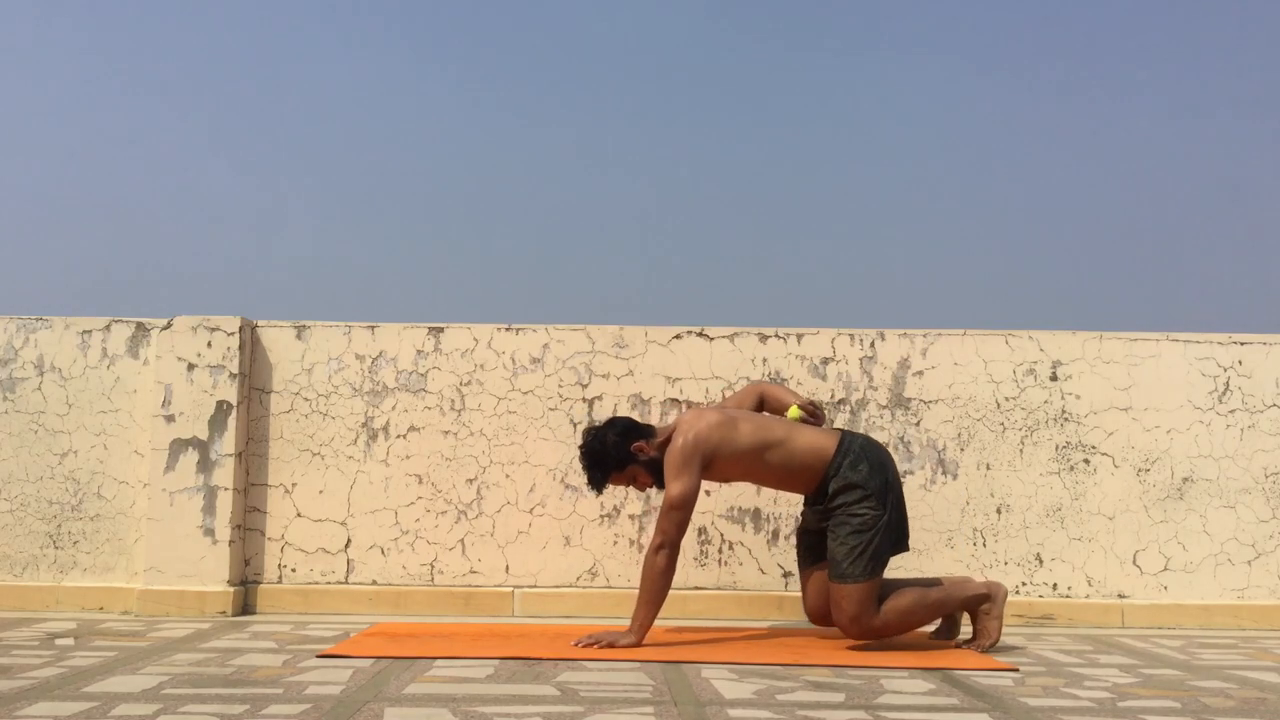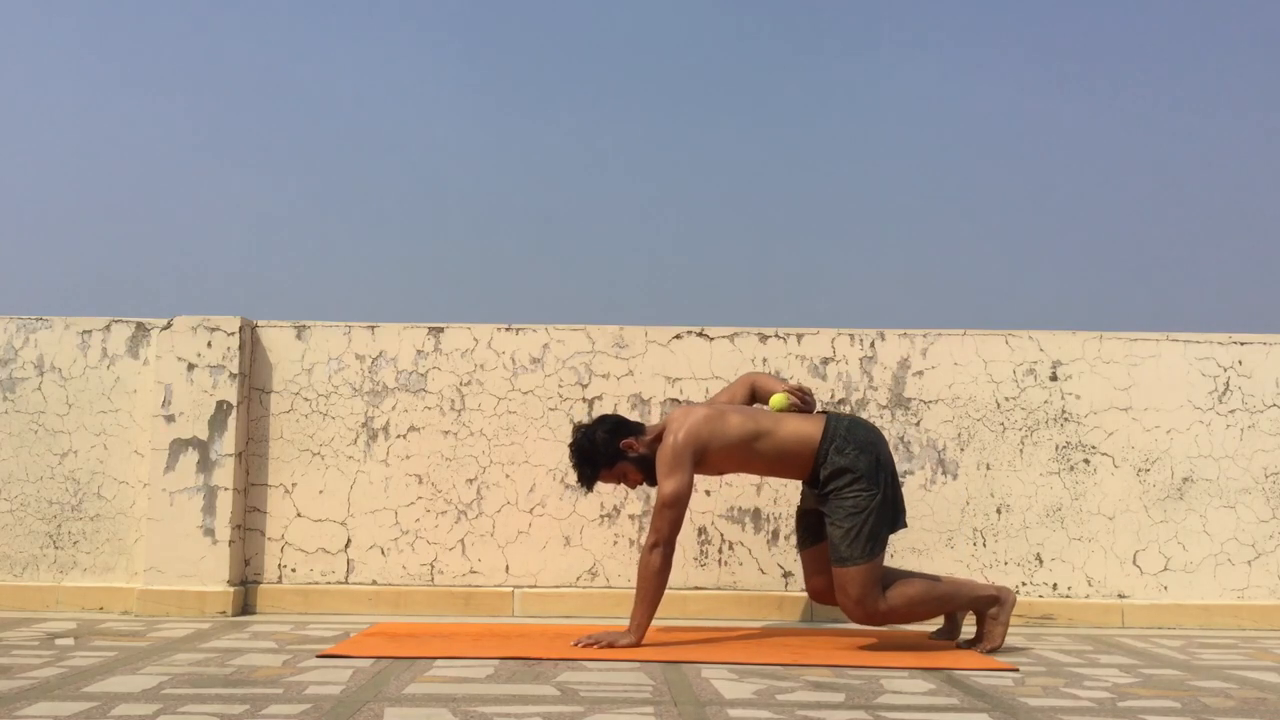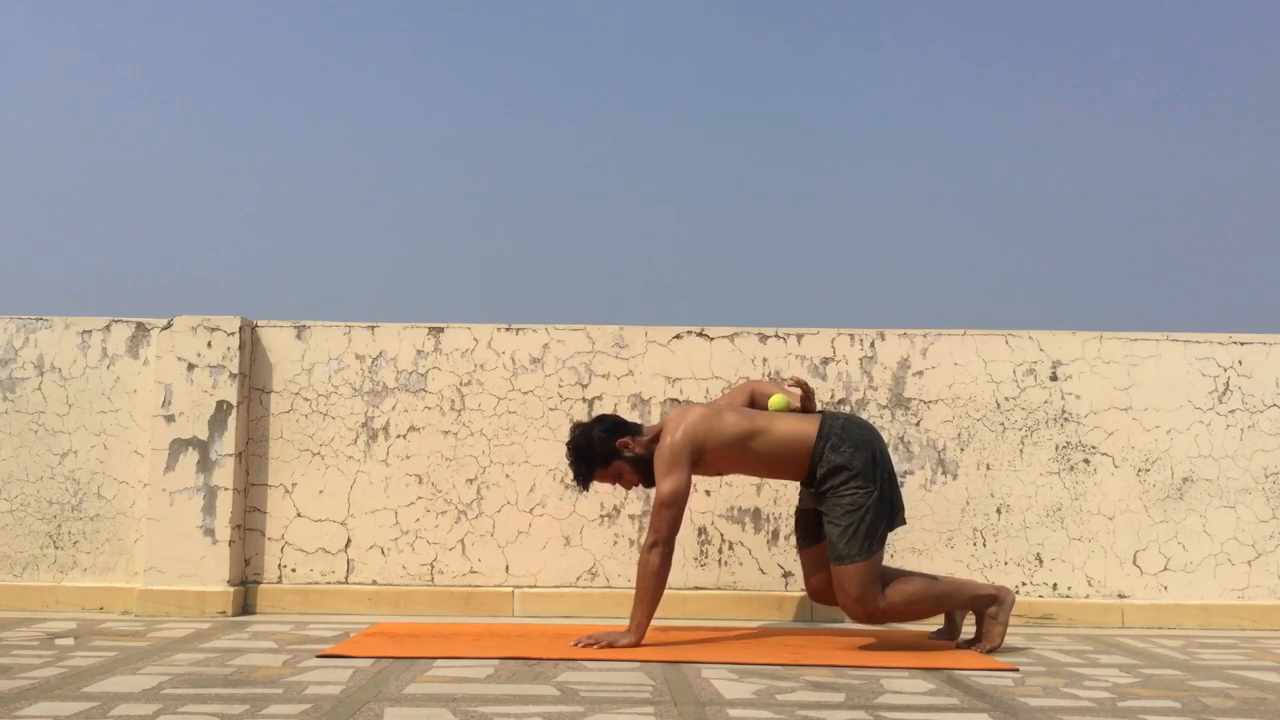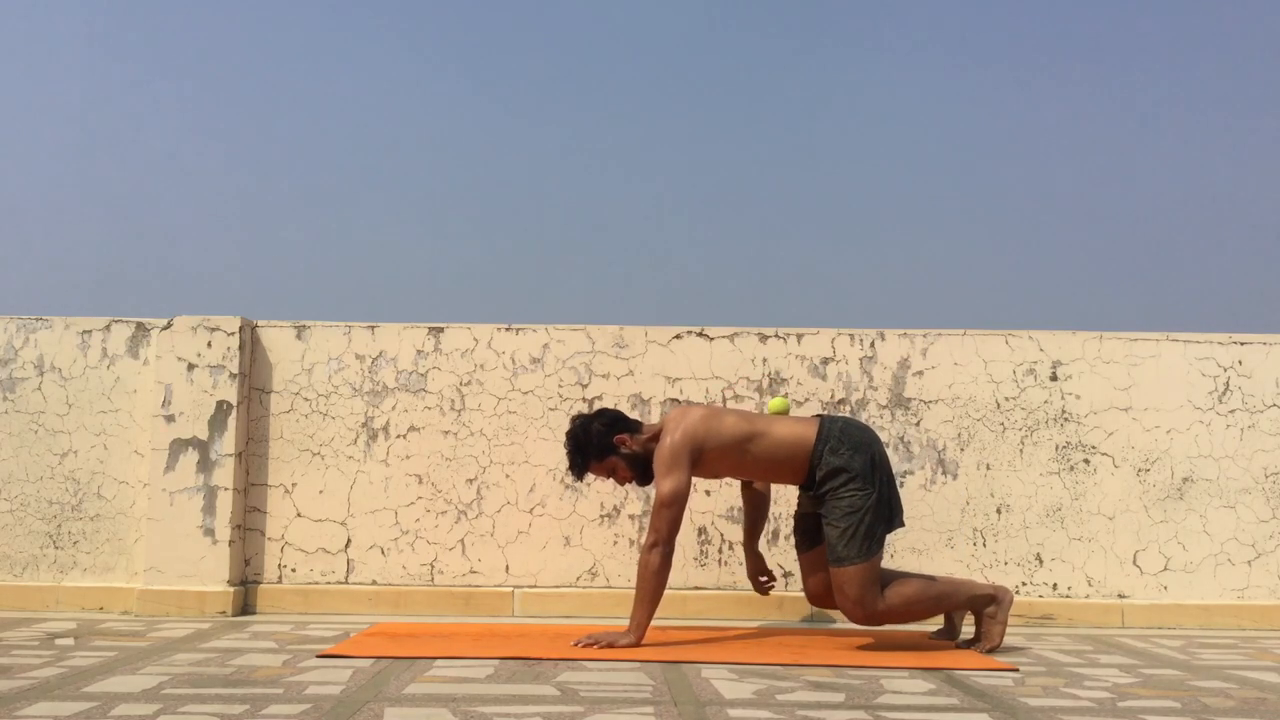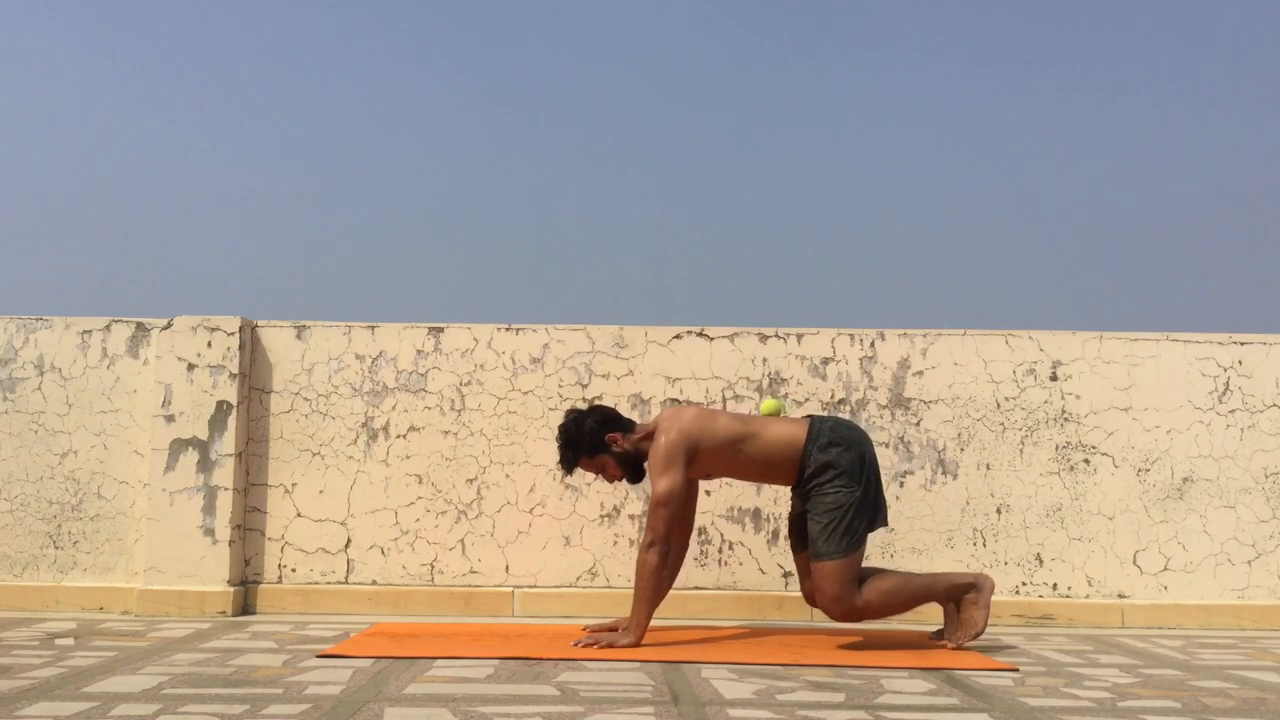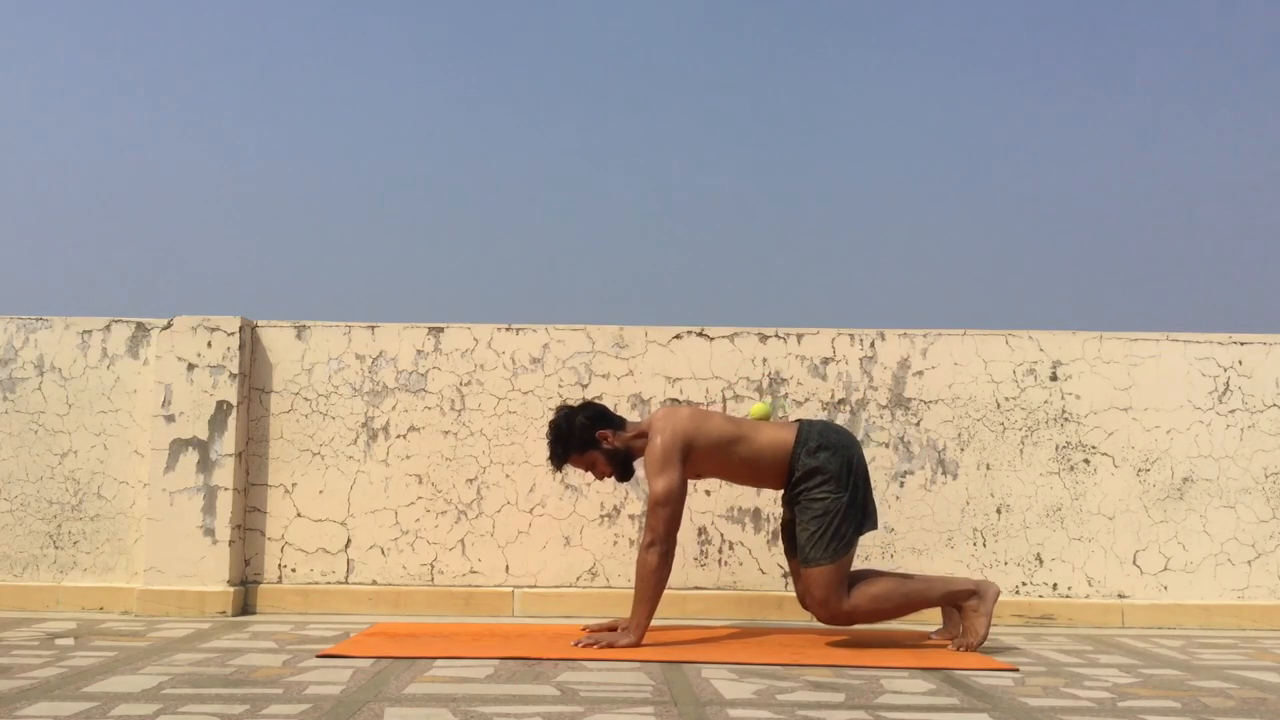
dt=0.4s
person 1, frame 1
left shoulder: (683, 445)
right shoulder: (698, 427)
left elbow: (664, 546)
right elbow: (758, 390)
left wrist: (635, 633)
right wrist: (800, 408)
left hip: (858, 474)
right hip: (830, 485)
left knee: (859, 622)
right knee: (822, 610)
left ankle: (977, 594)
right ankle: (948, 590)
person 1, frame 2
left shoulder: (675, 443)
right shoulder: (692, 424)
left elbow: (658, 545)
right elbow: (749, 381)
left wrist: (633, 633)
right wrist: (786, 392)
left hip: (850, 456)
right hip: (830, 463)
left knee: (865, 607)
right knee: (825, 589)
left ankle: (988, 597)
right ankle: (952, 594)
person 1, frame 3
left shoulder: (673, 443)
right shoulder: (690, 427)
left elbow: (658, 544)
right elbow: (750, 389)
left wrist: (634, 632)
right wrist: (798, 405)
left hip: (847, 455)
right hip: (828, 460)
left knee: (864, 605)
right knee: (824, 590)
left ankle: (986, 596)
right ankle: (951, 594)
person 1, frame 4
left shoulder: (672, 444)
right shoulder: (685, 433)
left elbow: (658, 545)
left wrist: (634, 633)
right wrist: (751, 550)
left hip: (846, 457)
right hip: (826, 465)
left knee: (863, 608)
right knee: (822, 592)
left ankle: (986, 596)
right ankle: (950, 596)
person 1, frame 5
left shoulder: (667, 443)
right shoulder: (678, 445)
left elbow: (654, 543)
right elbow: (677, 540)
left wrist: (634, 632)
right wrist: (639, 613)
left hip: (835, 455)
right hip: (819, 465)
left knee: (841, 603)
right knee: (819, 593)
left ankle: (966, 585)
right ankle: (943, 593)
person 1, frame 6
left shoulder: (661, 442)
right shoulder: (666, 440)
left elbow: (654, 545)
right elbow: (665, 540)
left wrist: (634, 632)
right wrist: (636, 616)
left hip: (824, 459)
right hip: (812, 465)
left knee: (832, 607)
right knee: (814, 596)
left ankle: (967, 591)
right ankle: (946, 594)
